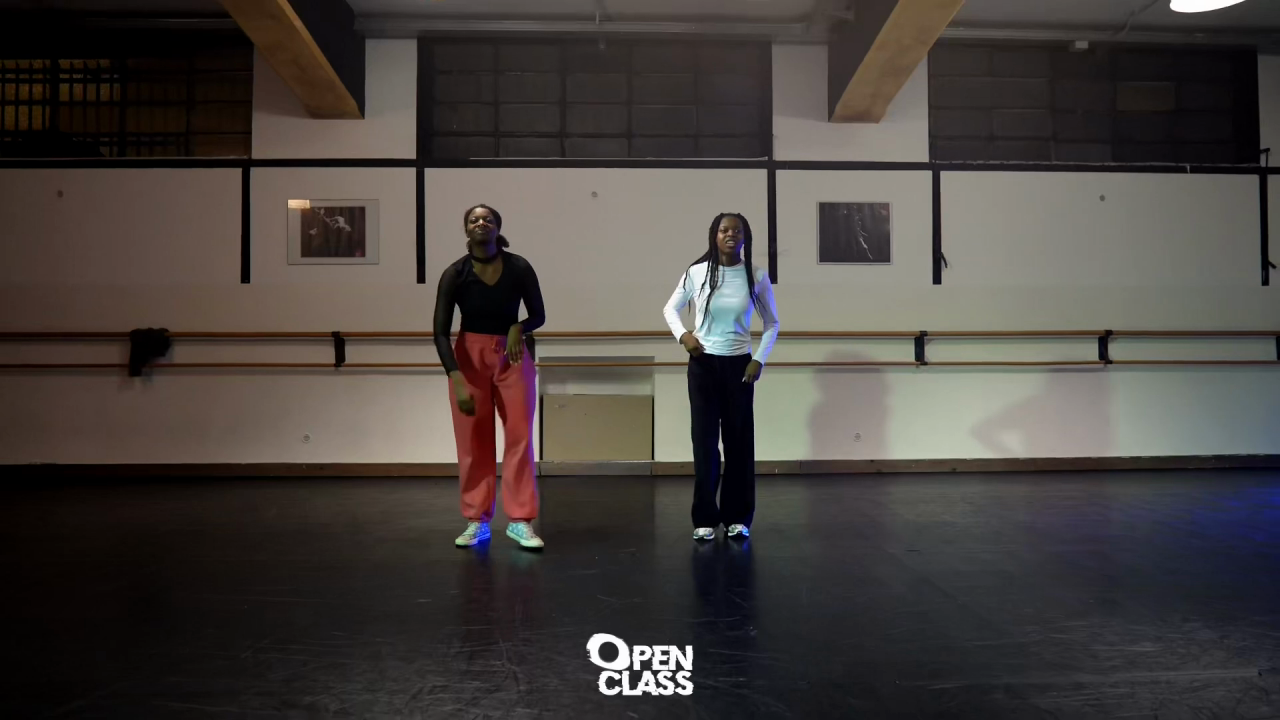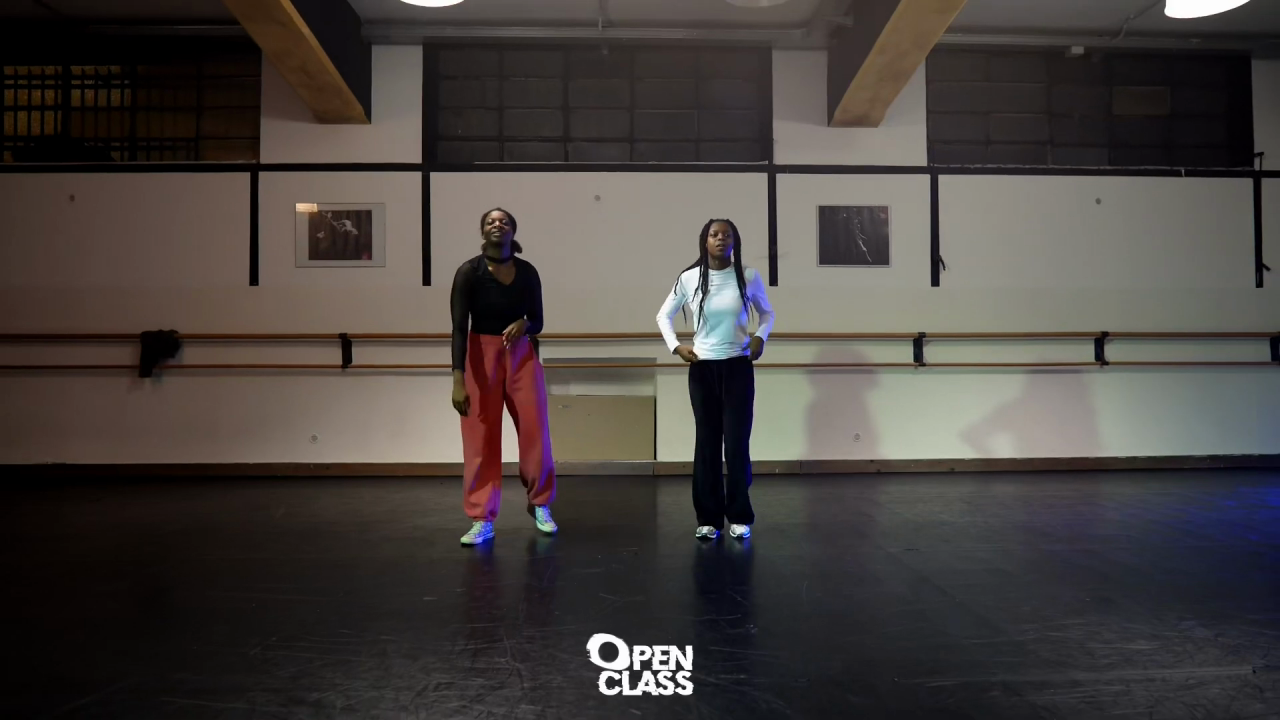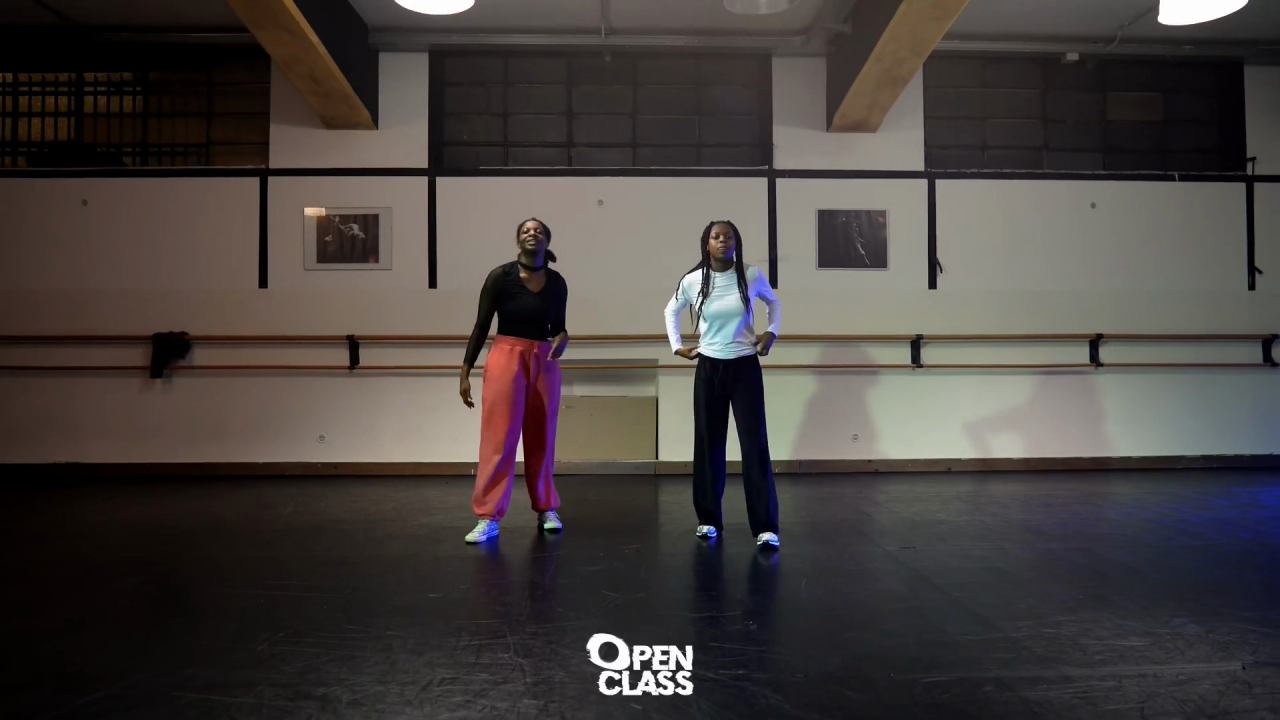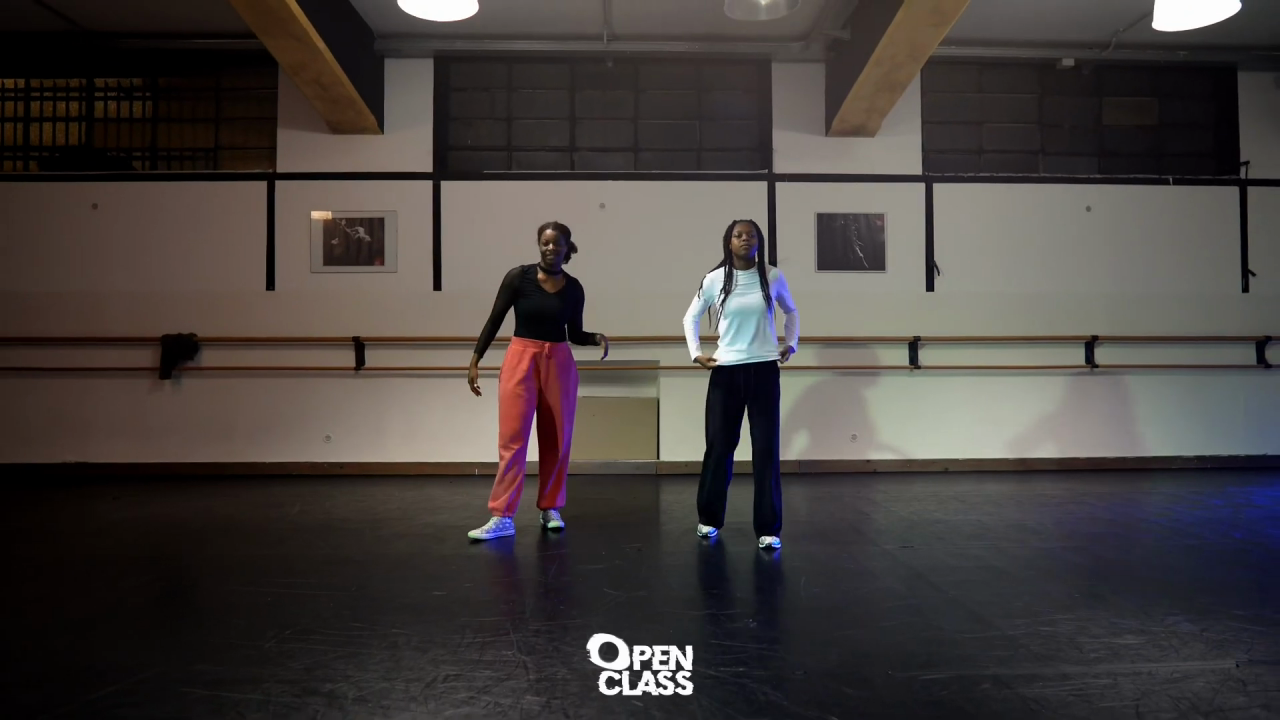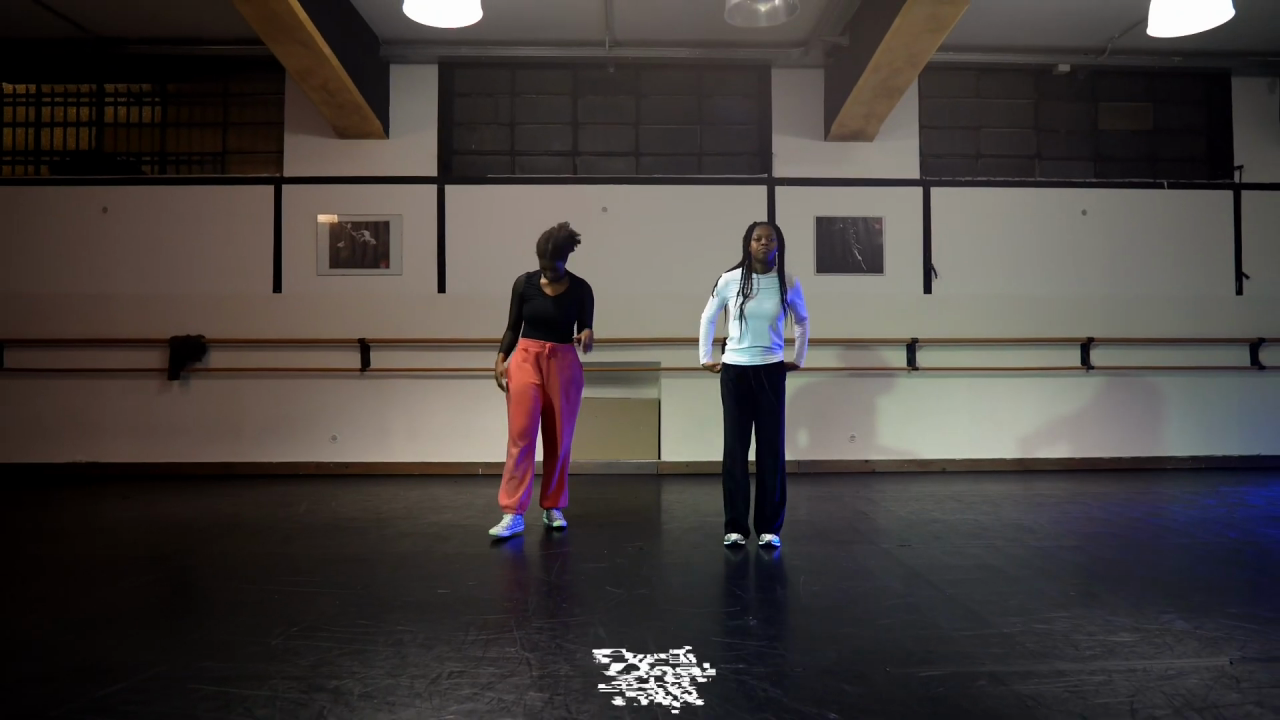
dt=0.3s
person 1, frame 1
left shoulder: (519, 268)
right shoulder: (454, 274)
left elbow: (538, 315)
right elbow: (440, 332)
left wrist: (518, 329)
right wrist: (457, 379)
left hip: (511, 356)
right hip: (469, 357)
left knee: (518, 435)
right knee: (472, 442)
left ankle: (520, 520)
right ankle: (477, 520)
person 1, frame 2
left shoulder: (528, 272)
right shoulder: (469, 272)
left elbow: (537, 323)
right elbow: (459, 328)
left wrist: (521, 324)
right wrist: (459, 379)
left hip: (521, 357)
right hip: (481, 357)
left knee: (535, 432)
right knee: (480, 440)
left ankle: (540, 505)
right ankle: (482, 520)
person 1, frame 3
left shoulder: (557, 282)
right shoulder: (500, 276)
right elbow: (481, 325)
left wrist: (562, 337)
right wrist: (465, 372)
left hip: (544, 363)
right hip: (506, 359)
left knee: (541, 440)
right knee: (499, 440)
left ankle: (547, 509)
right ankle: (488, 518)
person 1, frame 4
left shoulder: (574, 288)
right shoulder: (517, 277)
right elbow: (495, 320)
left wrist: (595, 336)
right wrist: (475, 359)
left hip: (560, 363)
right hip: (520, 360)
left knee: (557, 439)
right knee: (512, 437)
left ankle: (550, 508)
right ankle: (501, 517)
person 1, frame 5
left shoulder: (581, 289)
right shoulder: (524, 283)
left elbow: (583, 330)
right elbow: (513, 327)
left wrist: (588, 333)
right wrist: (501, 359)
left hip: (564, 364)
right hip: (526, 359)
left knee: (559, 439)
right knee: (521, 436)
left ankle: (553, 507)
right ankle: (513, 514)
person 2, frame 1
left shoulder: (757, 277)
right shoulder: (696, 273)
left elbow: (771, 323)
right elbow: (671, 308)
left wrist: (760, 359)
right wrist: (682, 334)
left hip: (738, 366)
right hip: (703, 365)
left knee: (738, 443)
right knee: (705, 441)
left ankle: (737, 517)
right ankle: (706, 519)
person 2, frame 2
left shoulder: (748, 277)
right shoulder: (689, 279)
left elbow: (766, 312)
right elbow: (664, 315)
left wrist: (761, 336)
right wrist: (674, 345)
left hip: (738, 368)
right hip: (703, 368)
left knee: (736, 443)
right knee: (707, 443)
left ankle: (738, 515)
right ankle: (709, 518)
person 2, frame 3
left shoulder: (752, 276)
right shoulder: (692, 281)
left elbow: (773, 302)
right elbow: (671, 312)
left wrist: (772, 331)
right wrist: (677, 345)
left hip: (745, 367)
right hip: (709, 368)
left knee: (754, 443)
right knee: (709, 443)
left ankle: (765, 526)
right ankle: (709, 518)
person 2, frame 4
left shoulder: (773, 277)
right shoulder: (714, 280)
left elbow: (790, 312)
right elbow: (692, 318)
left wrist: (790, 344)
right wrist: (696, 353)
left hip: (764, 371)
right hip: (726, 371)
left knee: (766, 448)
right knee: (719, 447)
left ankle: (767, 528)
right ankle: (709, 517)
person 2, frame 5
left shoulder: (788, 283)
right shoulder: (730, 280)
left elbow: (802, 320)
right elbow: (708, 318)
left wrist: (799, 357)
right wrist: (705, 358)
left hip: (771, 373)
right hip: (735, 372)
left knee: (771, 449)
right knee: (735, 449)
left ankle: (769, 526)
right ankle: (735, 526)
